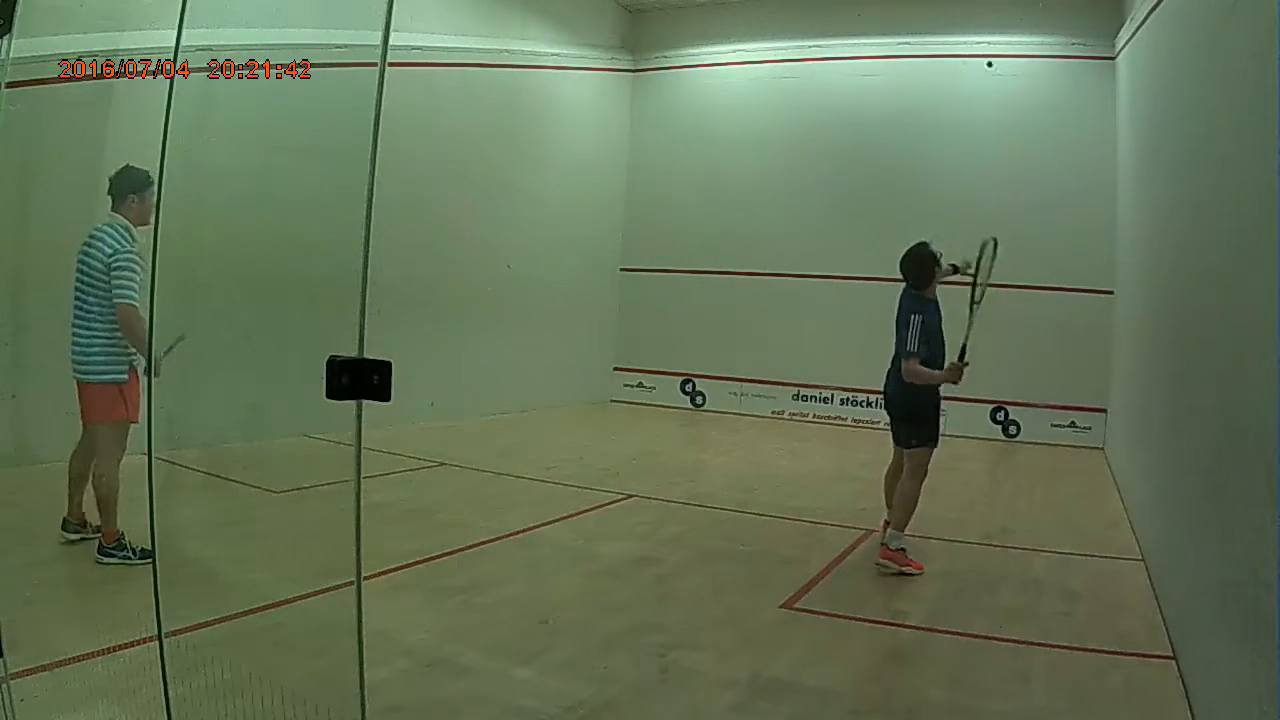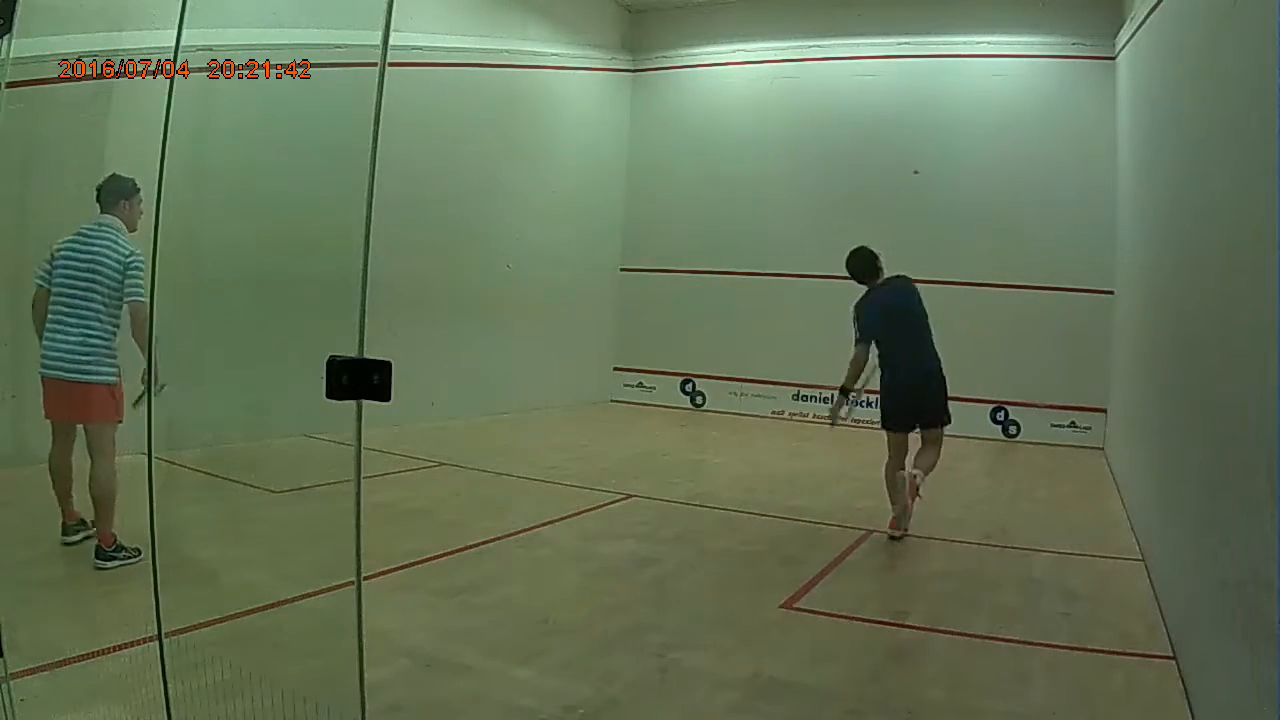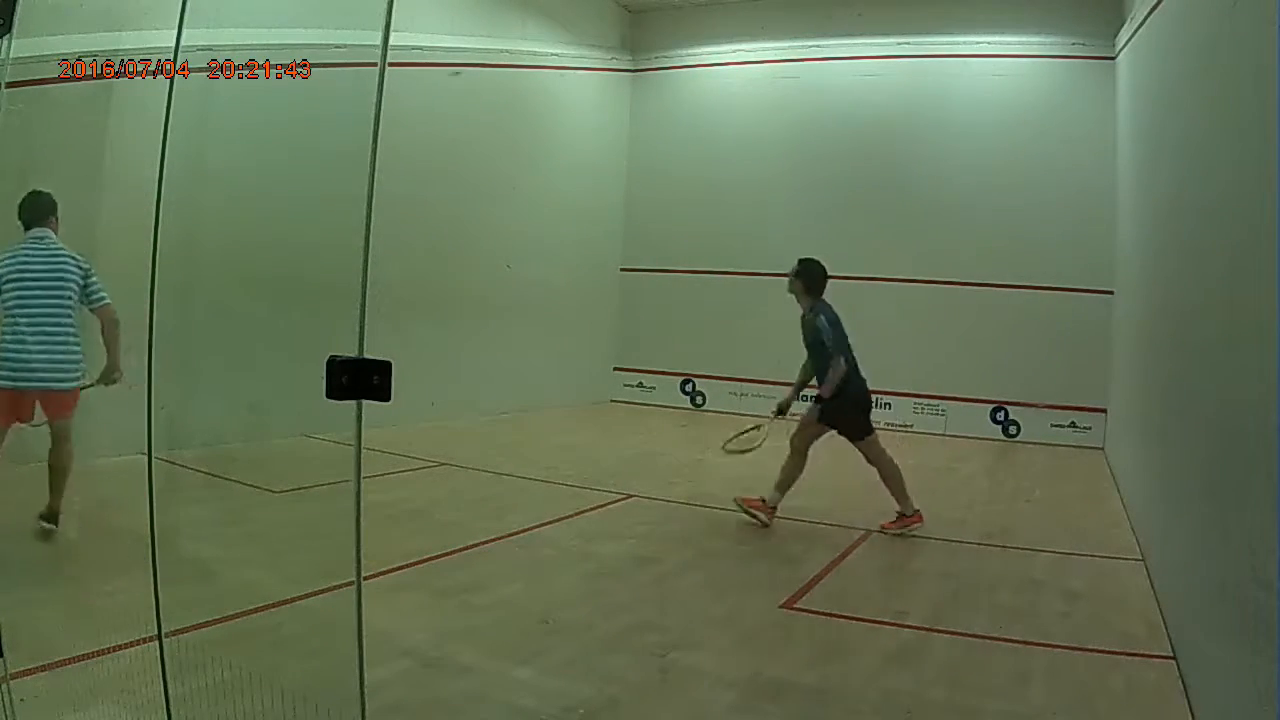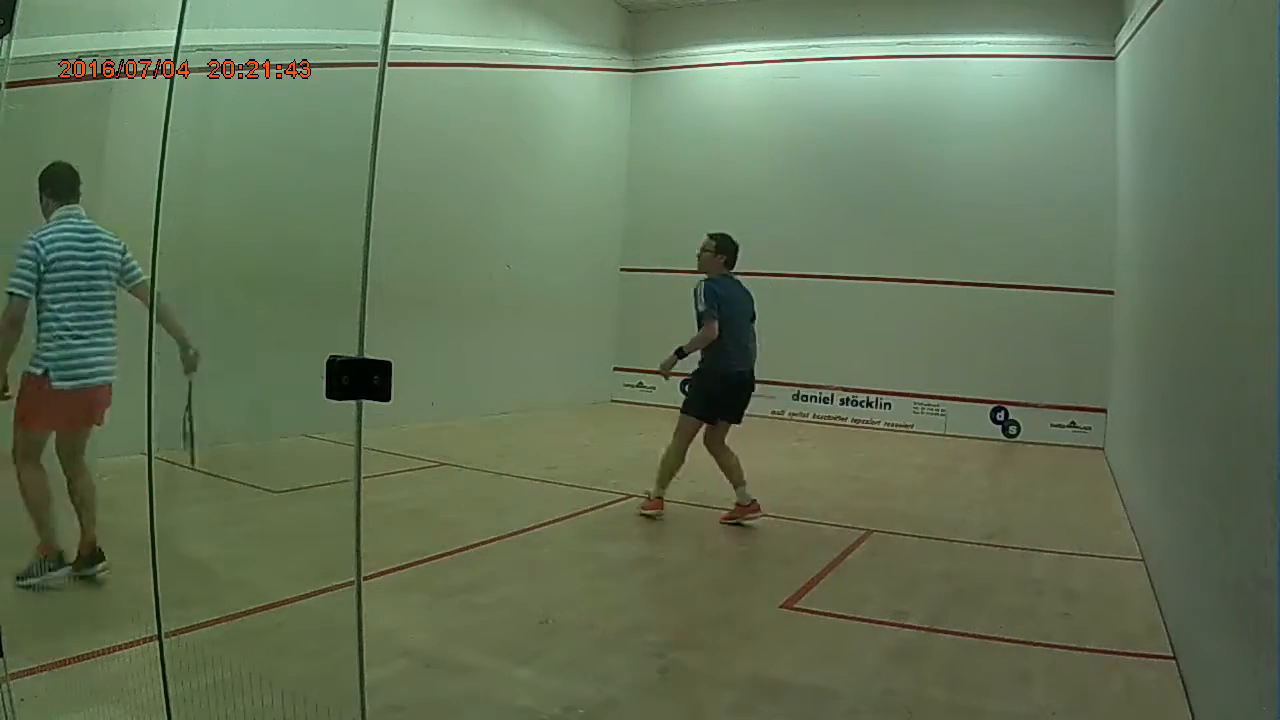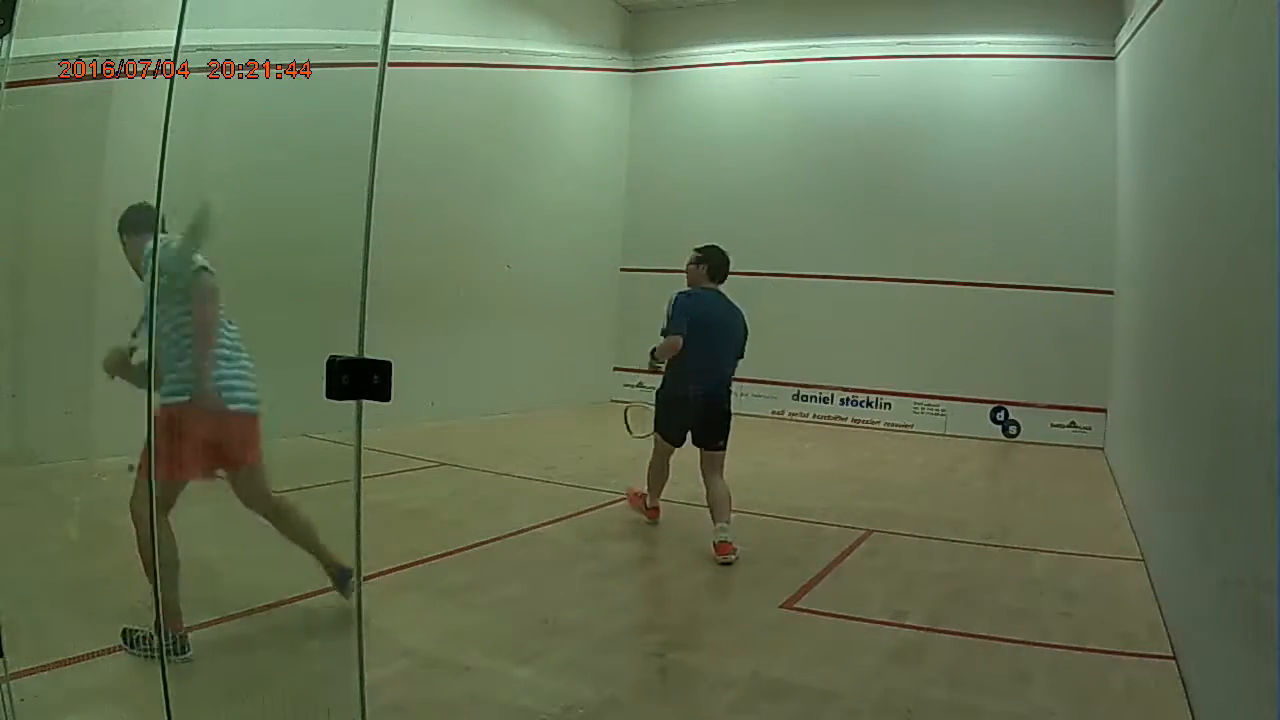
dt=0.5s
person 1, frame 1
left shoulder: (95, 237)
right shoulder: (124, 249)
right elbow: (127, 314)
right wrist: (151, 355)
left hip: (88, 358)
right hip: (111, 364)
left knee: (90, 441)
right knee: (110, 452)
left ankle: (74, 520)
right ankle: (110, 541)
person 1, frame 2
left shoulder: (65, 243)
right shoulder: (127, 254)
left elbow: (39, 302)
right elbow: (140, 316)
left hip: (54, 362)
right hip: (96, 367)
left knee: (61, 444)
right knee: (103, 455)
left ankle: (69, 522)
right ankle: (106, 544)
person 1, frame 3
right shoulder: (75, 263)
right elbow: (109, 317)
right wrist: (114, 362)
right hip: (63, 372)
right knee: (62, 439)
right ankle: (52, 512)
person 1, frame 4
left shoulder: (39, 243)
right shoulder: (110, 241)
right elbow: (149, 295)
right wrist: (184, 342)
left hip: (55, 369)
right hip: (100, 369)
right knee: (74, 458)
left ankle: (49, 554)
right ankle: (90, 552)
person 1, frame 5
left shoulder: (172, 254)
right shoulder: (162, 283)
left elbow: (207, 289)
right elbow: (159, 372)
left wrist: (203, 379)
right wrist: (122, 363)
left hip: (197, 401)
right hip: (237, 401)
left knee: (147, 510)
right knee: (261, 499)
left ankle: (172, 632)
right ankle: (337, 570)
person 2, frame 1
left shoulder: (915, 289)
right shoulder: (918, 315)
left elbow: (930, 280)
right elbow: (910, 370)
left wrist: (956, 269)
right wrist: (943, 377)
left hip: (899, 395)
right hip: (916, 398)
left knee: (900, 462)
right knee: (915, 471)
left ankle: (891, 521)
right ankle: (892, 547)
person 2, frame 2
left shoulder: (864, 306)
right shoulder: (904, 285)
left elbow: (861, 353)
left wrist: (844, 392)
left hip: (896, 385)
right hip: (930, 380)
left knee: (896, 452)
right knee: (932, 443)
left ankle: (899, 518)
right ankle: (914, 475)
person 2, frame 3
left shoulder: (821, 317)
right shoulder: (810, 316)
left elbow: (838, 365)
left wrist: (818, 403)
right wrist: (793, 393)
left hip: (847, 396)
right hip: (834, 396)
left knee: (874, 455)
right knee: (798, 443)
left ankle: (909, 513)
right ankle: (770, 506)
person 2, frame 4
left shoulder: (709, 287)
right shoulder: (743, 293)
left elbow: (710, 331)
left wrist: (678, 354)
left hip: (716, 374)
right hip: (744, 376)
left knee: (682, 437)
right knee: (715, 441)
left ankle: (657, 497)
right ankle: (745, 503)
person 2, frame 5
left shoulder: (684, 300)
right shoulder: (737, 315)
left elbow: (673, 344)
left wrist: (654, 356)
left hip: (680, 393)
right hip: (717, 398)
left knee: (661, 452)
right knee: (714, 473)
left ankle: (651, 504)
right ankle: (723, 539)
